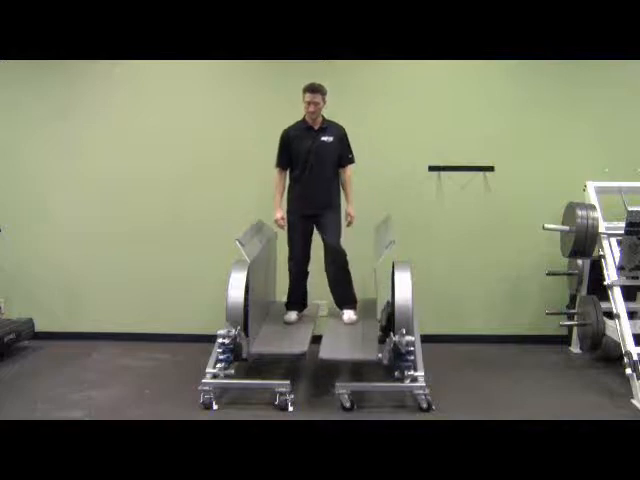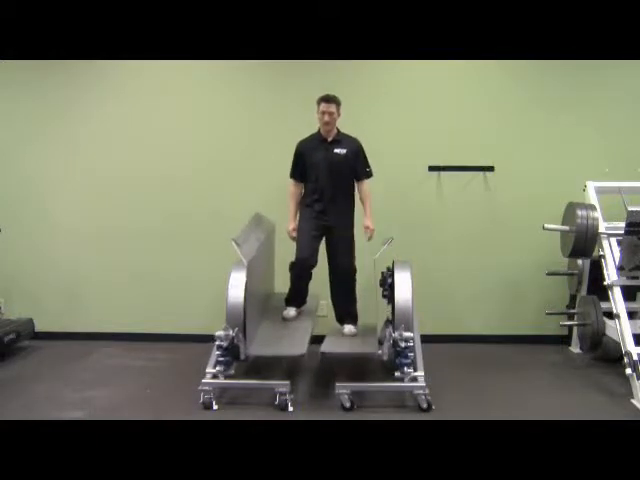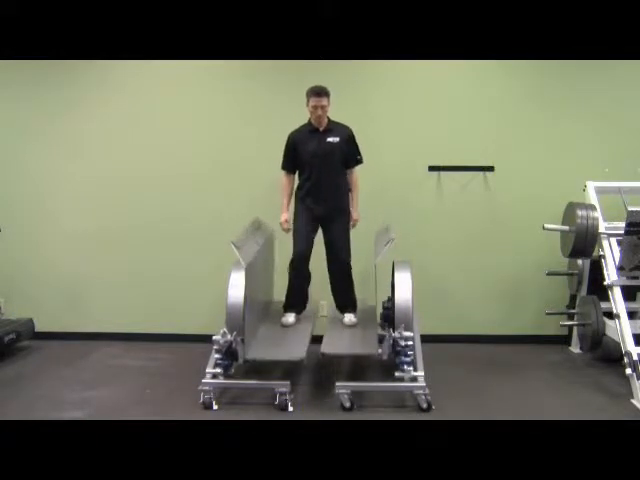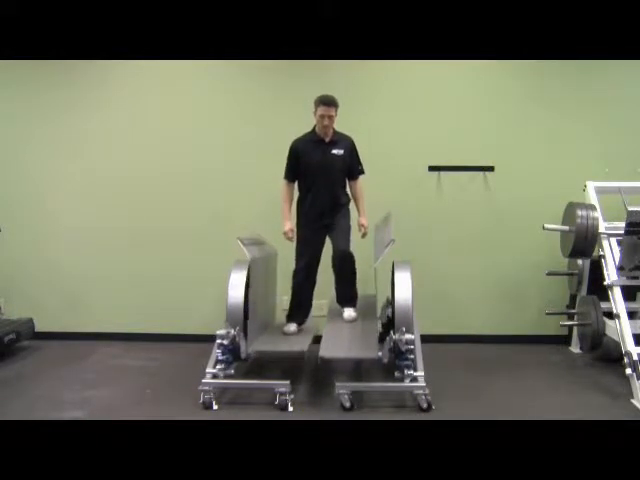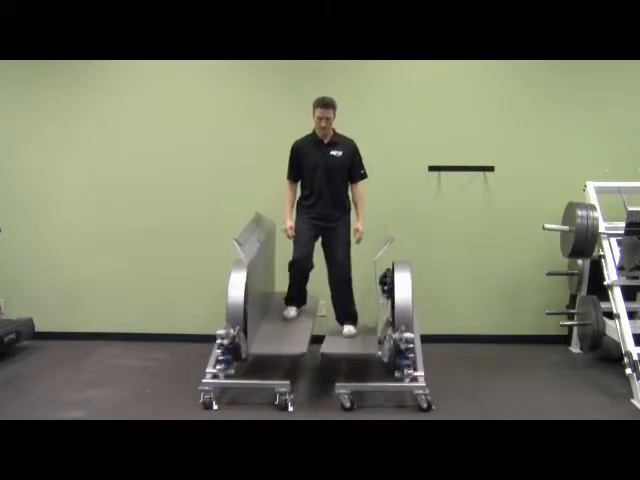
dt=1s
person 1, frame 1
left shoulder: (337, 132)
right shoulder: (290, 134)
left elbow: (345, 169)
right elbow: (281, 172)
left wrist: (350, 203)
right wrist: (278, 207)
left hip: (329, 207)
right hip: (299, 208)
left knee: (335, 251)
right knee: (298, 258)
left ankle: (347, 305)
right ankle: (295, 306)
person 1, frame 2
left shoulder: (352, 146)
right shoulder: (304, 146)
left elbow: (362, 182)
right elbow: (297, 184)
left wrist: (368, 216)
right wrist: (292, 219)
left hip: (341, 217)
right hip: (311, 214)
left knee: (343, 268)
right knee: (303, 260)
left ankle: (347, 319)
right ankle: (294, 302)
person 1, frame 3
left shoulder: (344, 133)
right shoulder: (296, 137)
left elbow: (351, 172)
right elbow: (288, 175)
left wrist: (354, 206)
right wrist: (285, 210)
left hip: (337, 208)
right hip: (306, 207)
left knee: (340, 259)
right knee: (299, 256)
left ankle: (348, 308)
right ankle: (293, 308)
person 1, frame 4
left shoulder: (346, 144)
right shoulder: (299, 146)
left elbow: (354, 181)
right elbow: (289, 184)
left wrist: (362, 214)
right wrist: (287, 219)
left hip: (338, 212)
right hip: (309, 215)
left knee: (343, 253)
right knee: (305, 266)
left ankle: (348, 303)
right ankle: (295, 317)
person 1, frame 5
left shoulder: (348, 146)
right shoulder: (300, 147)
left elbow: (356, 184)
right elbow: (291, 184)
left wrist: (360, 219)
right wrist: (288, 217)
left hip: (338, 217)
right hip: (307, 214)
left knee: (341, 268)
right knee: (300, 260)
left ankle: (348, 320)
right ankle: (294, 301)
